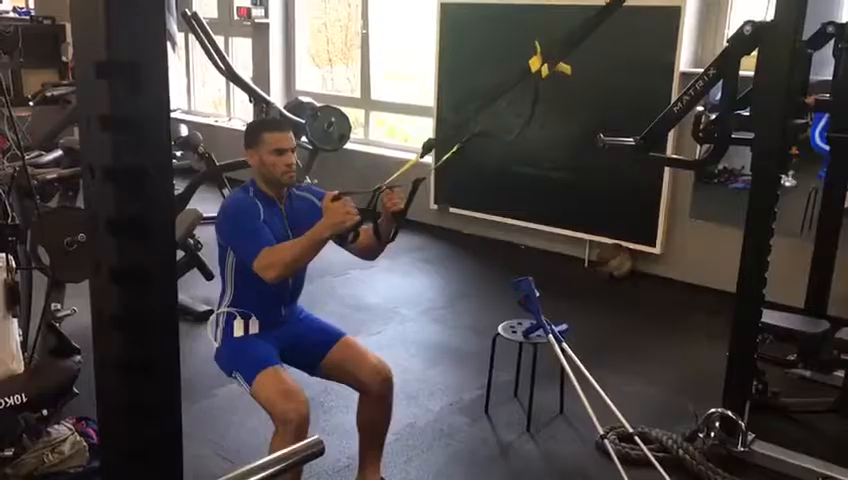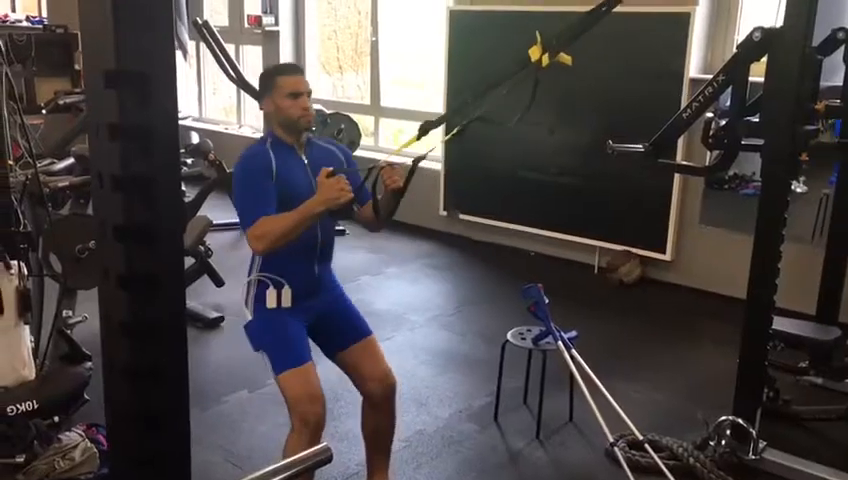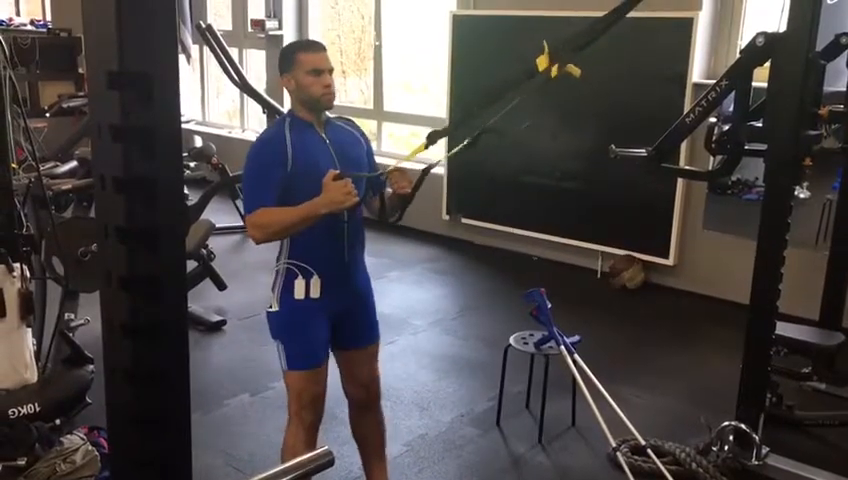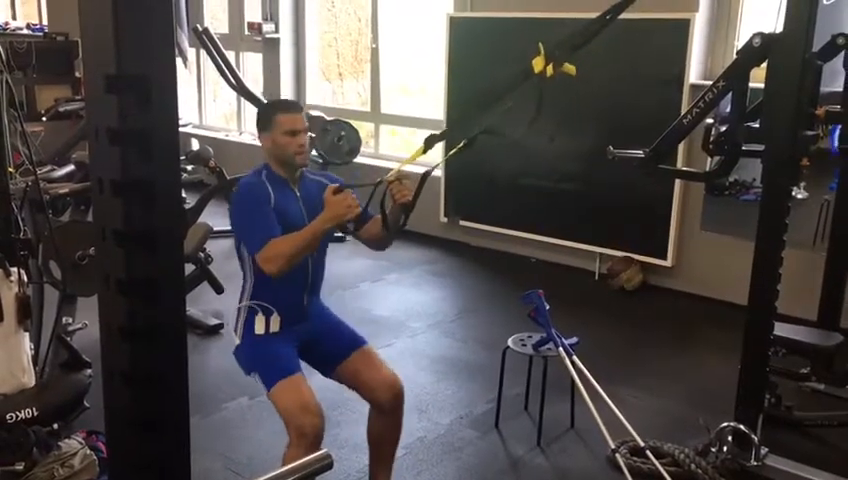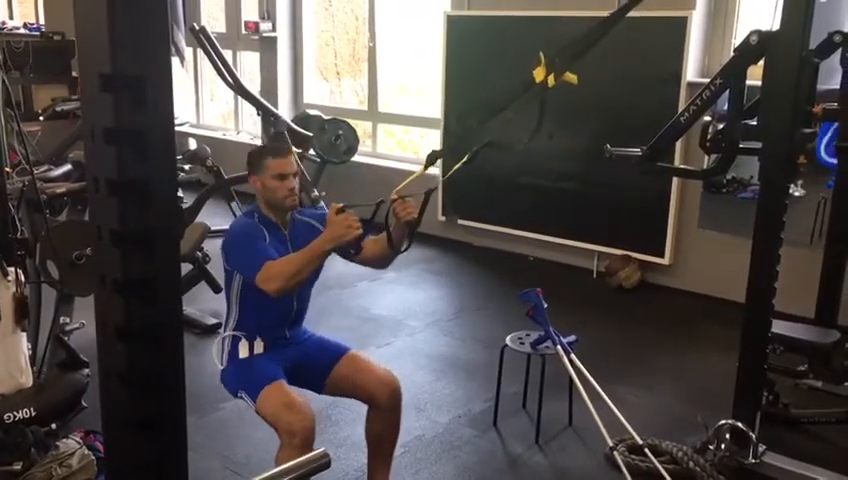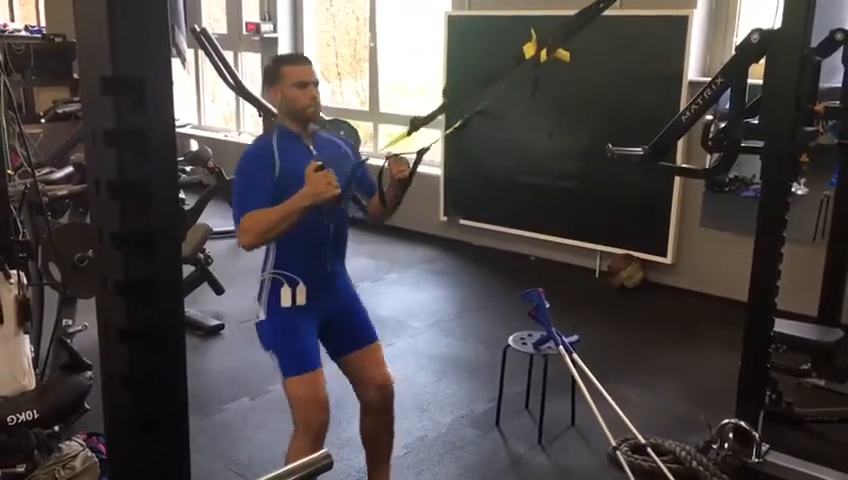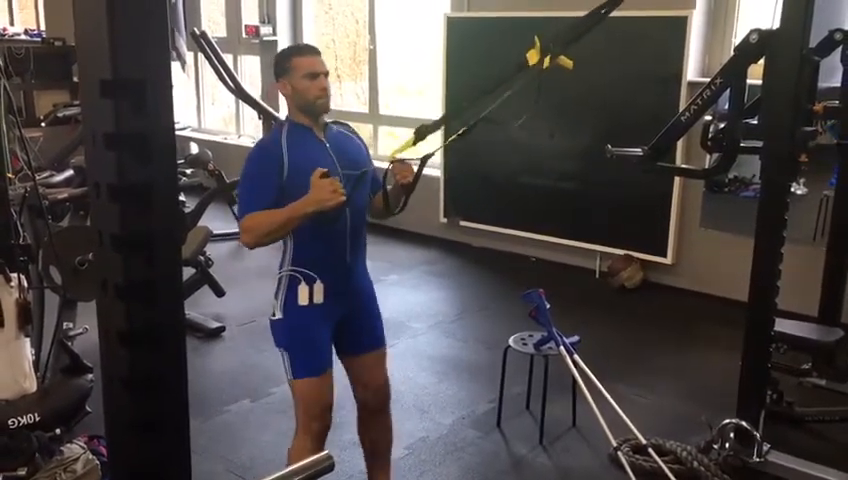
dt=0.7s
person 1, frame 1
left shoulder: (308, 198)
right shoulder: (239, 208)
left elbow: (366, 248)
right elbow: (270, 269)
left wrist: (388, 219)
right wrist: (327, 227)
left hip: (292, 318)
right hip: (243, 330)
left knee: (378, 378)
right knee: (293, 412)
person 1, frame 2
left shoulder: (332, 153)
right shoulder: (256, 162)
left elbow: (371, 220)
right elbow: (261, 239)
left wrist: (390, 194)
right wrist: (320, 202)
left hip: (325, 289)
right hip: (275, 300)
left knee: (381, 386)
right knee: (310, 413)
person 1, frame 3
left shoulder: (352, 135)
right shoulder: (274, 145)
left elbow: (378, 209)
right elbow: (257, 228)
left wrist: (397, 194)
right wrist: (322, 204)
left hip: (353, 284)
right hip: (302, 289)
left knee: (365, 395)
right knee: (306, 413)
person 1, frame 4
left shoulder: (325, 184)
right shoulder: (251, 192)
left elbow: (376, 239)
right elbow: (272, 262)
left wrist: (396, 209)
right wrist: (327, 220)
left hip: (313, 314)
right hip: (265, 325)
left knee: (389, 391)
right knee: (308, 424)
person 1, frame 5
left shoulder: (313, 222)
right shoulder: (243, 233)
left elbow: (375, 257)
right elbow: (274, 282)
left wrist: (400, 227)
right wrist: (329, 240)
left hip: (297, 340)
right hip: (249, 352)
left knee: (386, 389)
right knee: (299, 425)
person 1, frame 6
left shoulder: (339, 147)
right shoulder: (261, 156)
left elbow: (378, 212)
right elbow: (248, 234)
left wrist: (396, 183)
right wrist: (306, 196)
left hip: (337, 288)
right hip: (288, 297)
left knee: (380, 392)
right knee: (313, 419)
person 1, frame 7
left shoulder: (350, 140)
right shoulder: (272, 151)
left elbow: (376, 208)
right elbow: (249, 233)
left wrist: (399, 187)
right wrist: (310, 202)
left hip: (356, 287)
right hip: (305, 295)
left knee: (376, 398)
right knee: (314, 422)
